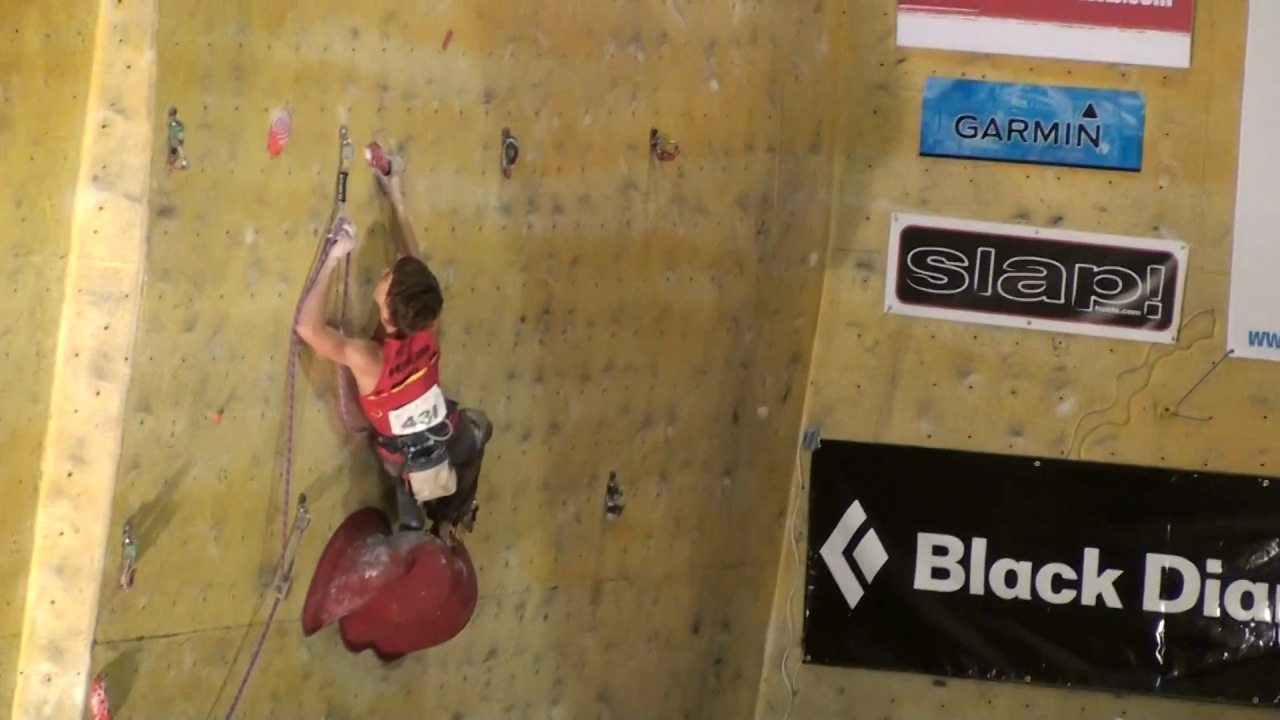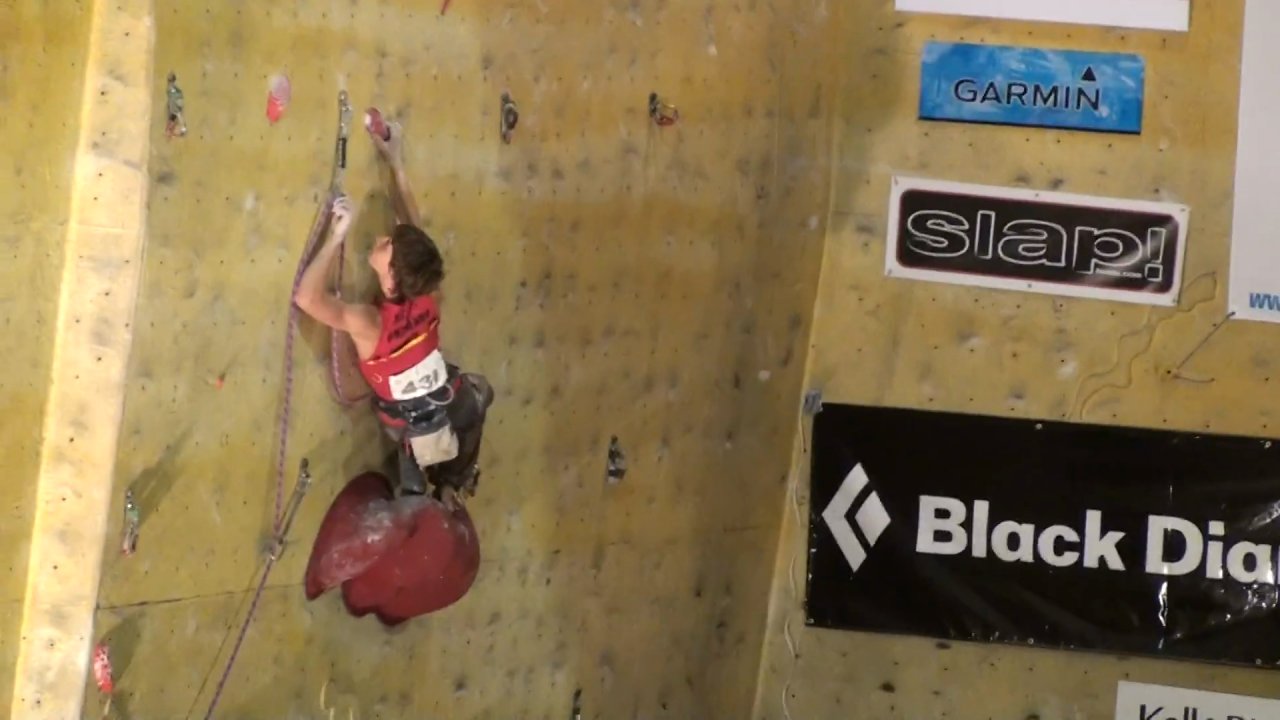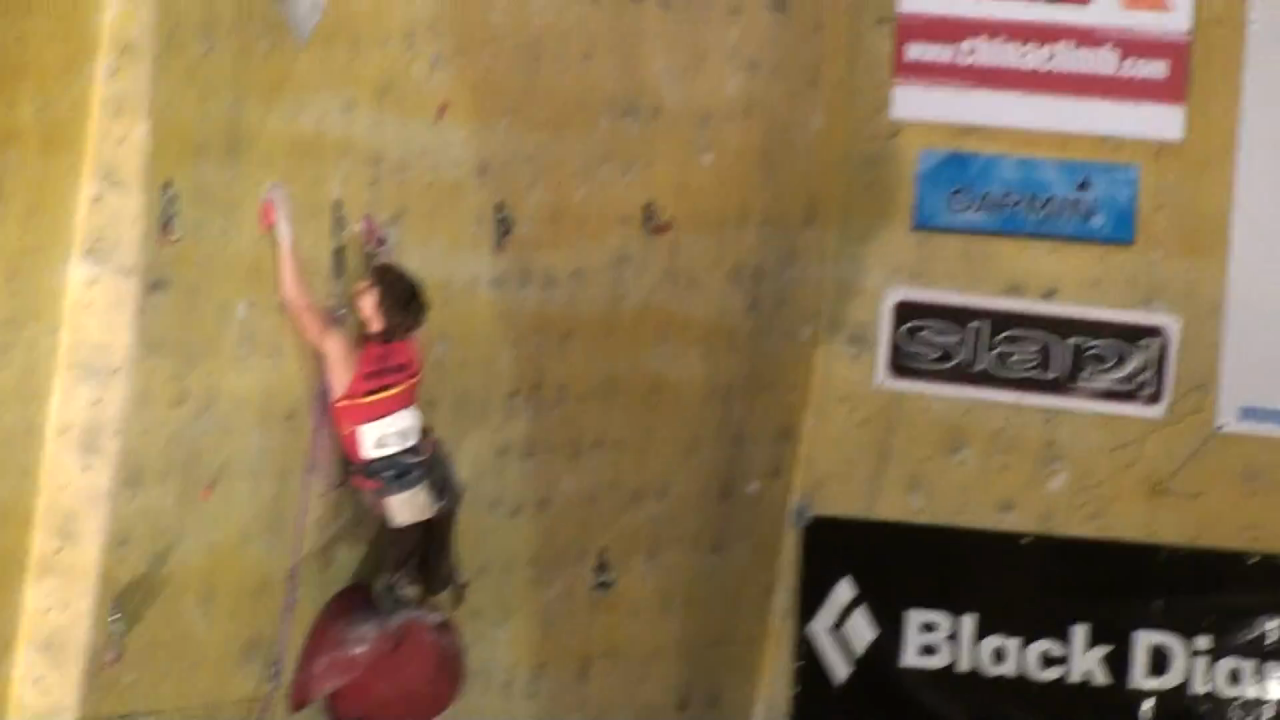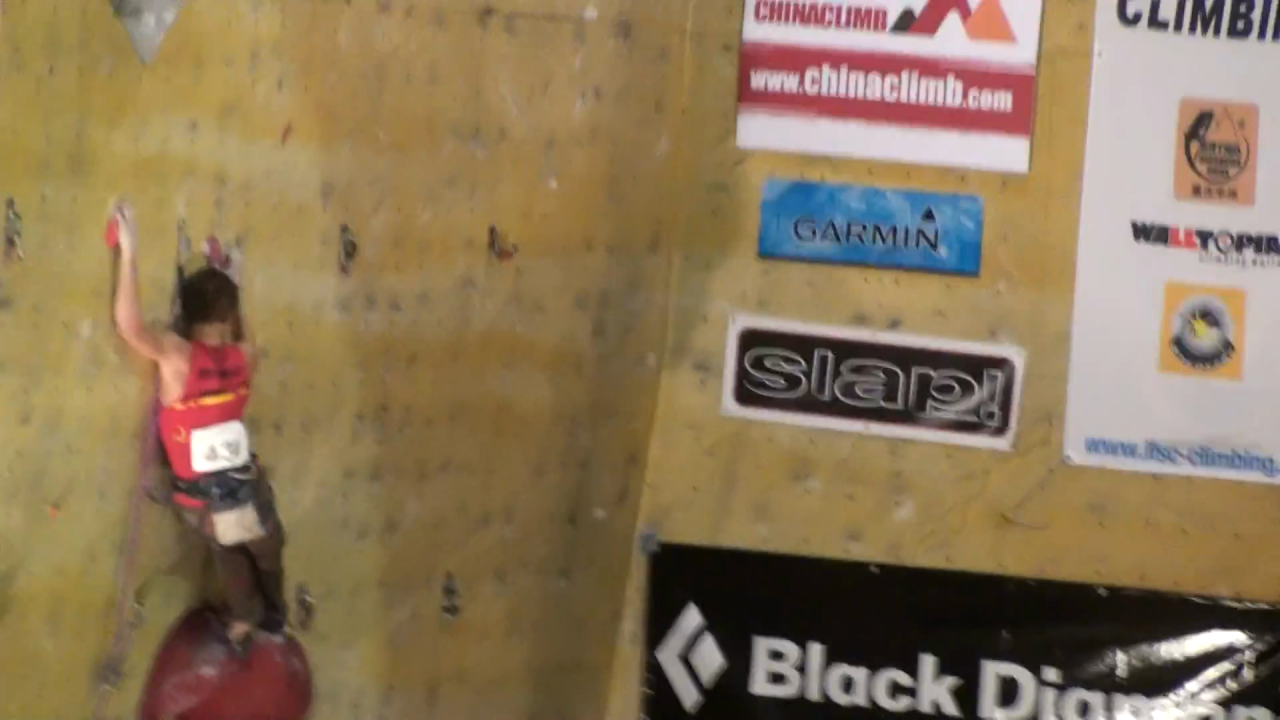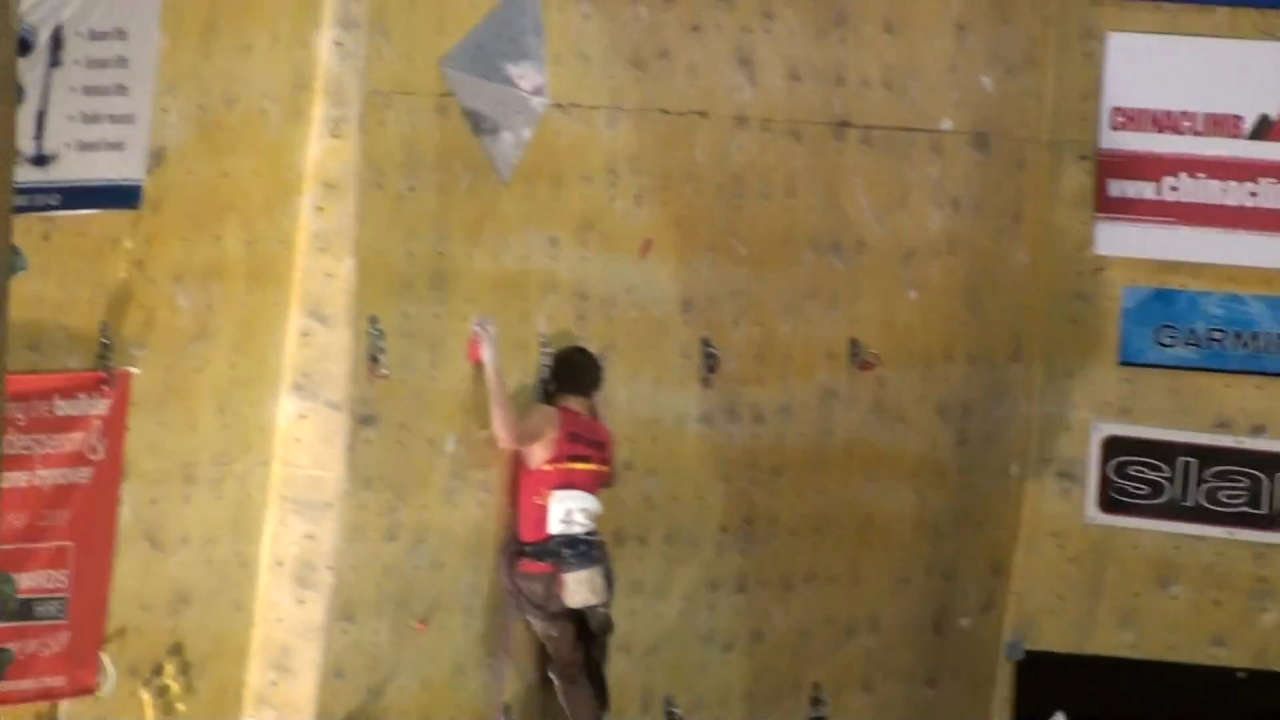
dt=1s
person 1, frame 1
left shoulder: (370, 358)
right shoulder: (427, 329)
left elbow: (308, 327)
right elbow: (412, 261)
left wrist: (333, 259)
right wrist: (396, 197)
left hip: (415, 467)
right hip: (454, 446)
right knee: (478, 423)
right ankle: (451, 517)
person 1, frame 2
left shoulder: (368, 323)
right shoulder: (427, 295)
left elbow: (306, 297)
right elbow: (413, 227)
left wrist: (337, 235)
right wrist: (395, 162)
left hip: (415, 431)
right hip: (456, 409)
right knee: (480, 389)
right ankle: (454, 482)
person 1, frame 3
left shoulder: (343, 353)
right shoulder: (410, 348)
left elbow: (297, 302)
right elbow: (395, 294)
left wrist: (283, 231)
right wrist: (376, 253)
left hip: (389, 488)
right hip: (430, 473)
right ankle: (436, 587)
person 1, frame 4
left shoulder: (178, 357)
right shoulder: (244, 357)
left elbow: (130, 327)
right elbow: (240, 333)
left wrist: (128, 252)
right wrist: (222, 275)
left hip: (202, 504)
right hip: (247, 491)
left knee: (231, 544)
right knee: (267, 550)
left ankle: (243, 620)
right ankle: (272, 619)
person 1, frame 5
left shoulder: (546, 419)
right shoulder: (601, 436)
left elbow: (508, 436)
left wrist: (490, 362)
left hip: (541, 570)
right hip: (589, 565)
left knee: (567, 662)
right knee: (590, 651)
